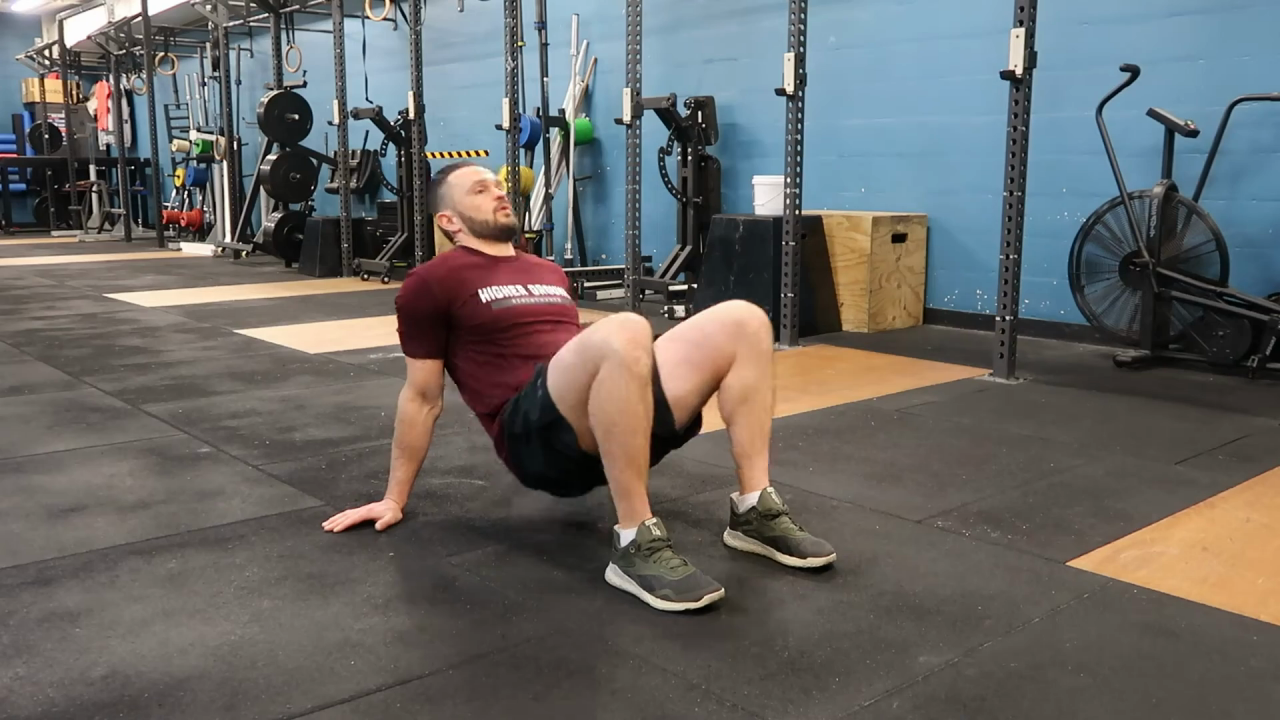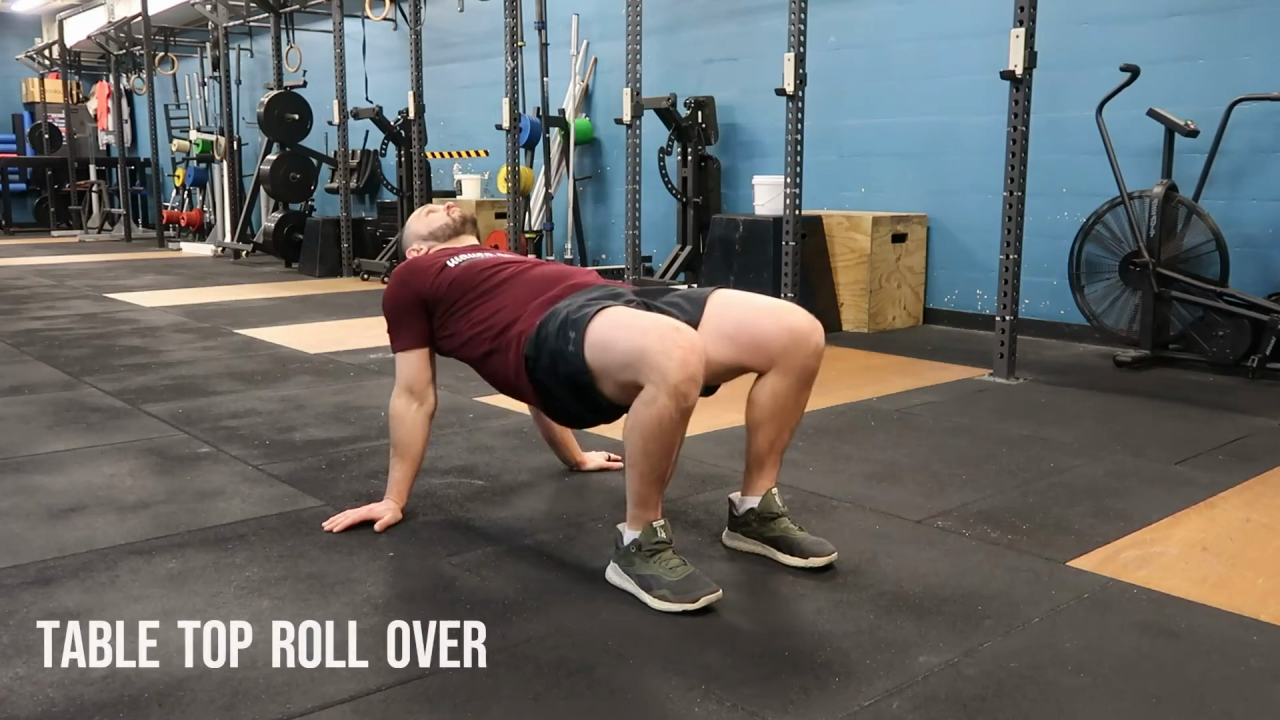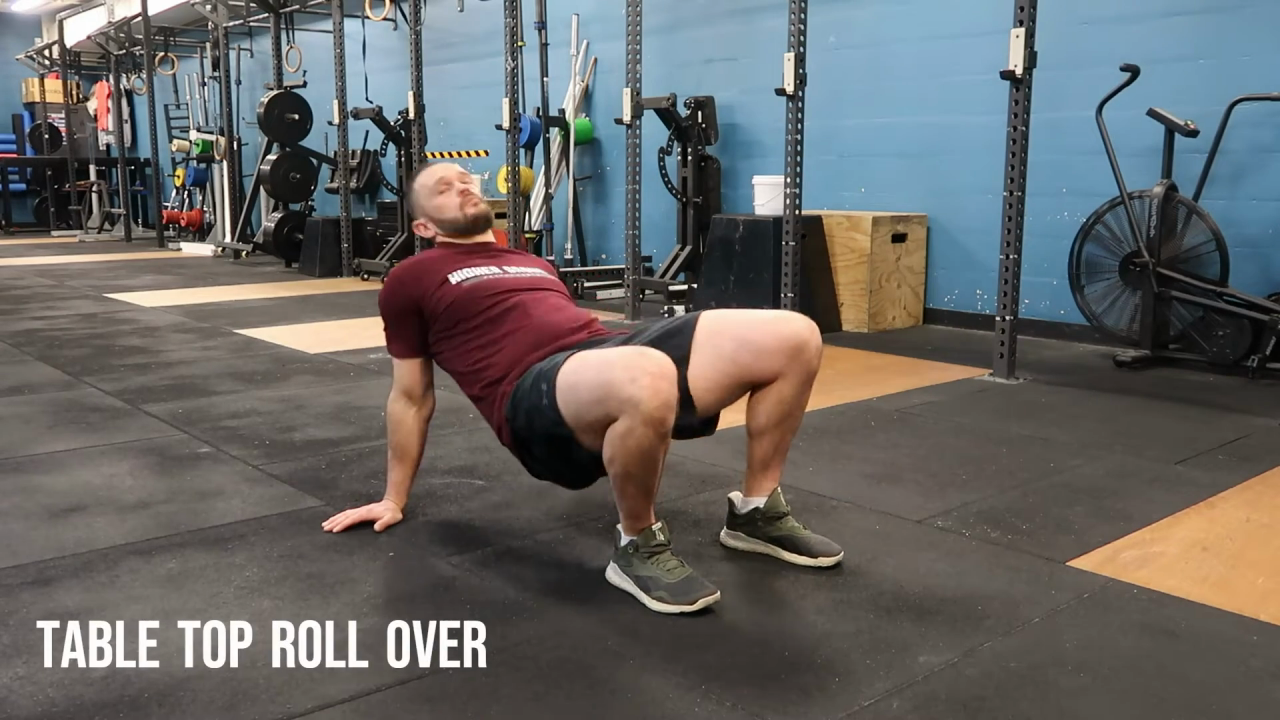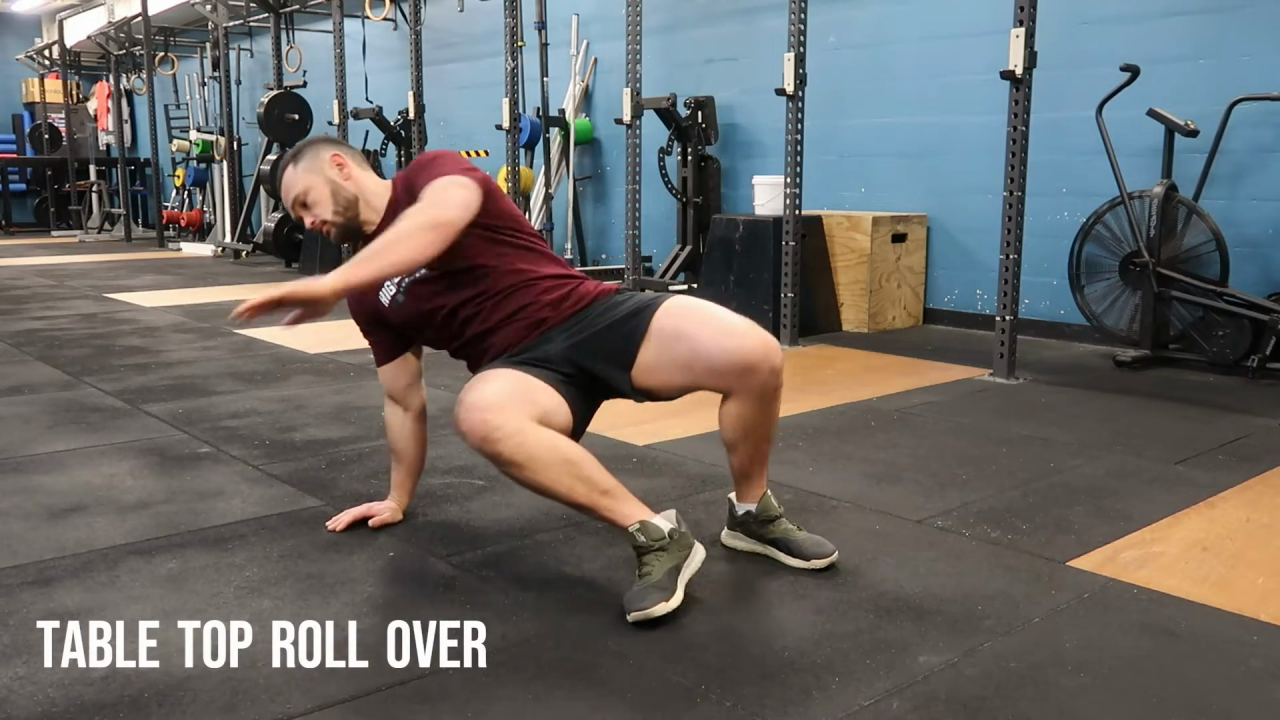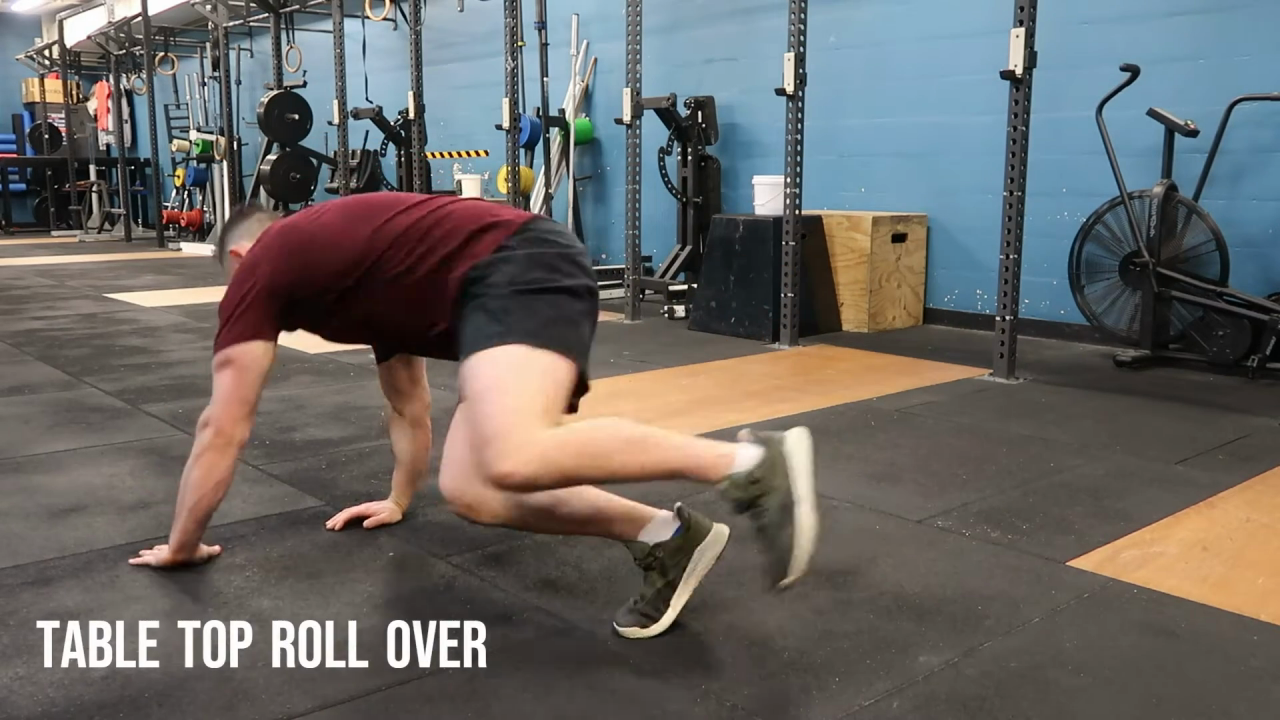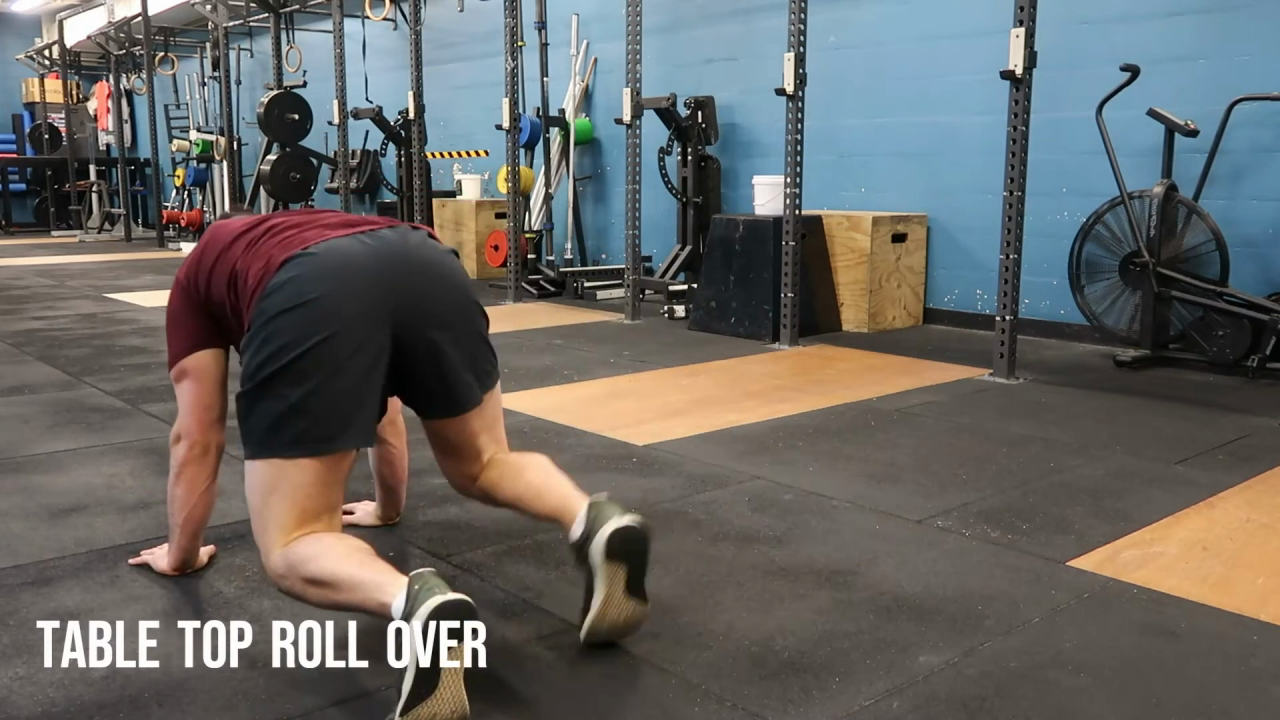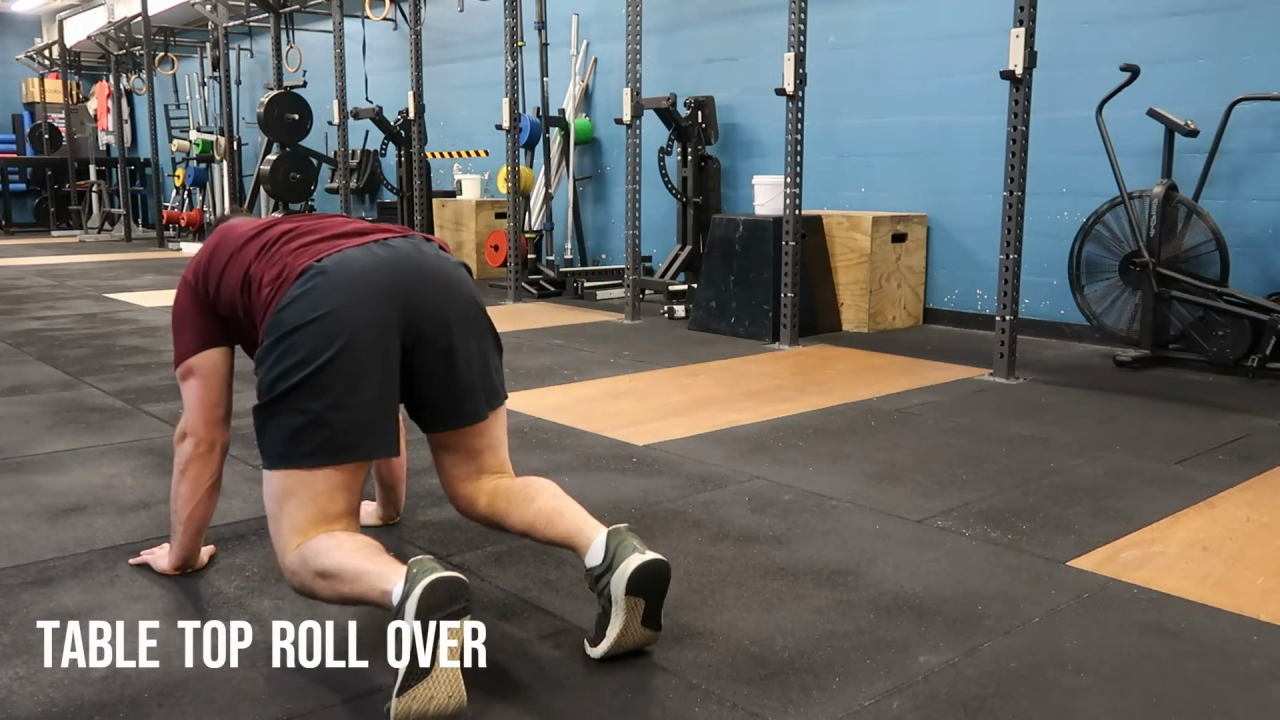
dt=0.7s
person 1, frame 1
left shoulder: (549, 272)
right shoulder: (433, 283)
right elbow: (422, 397)
right wrist: (394, 499)
left hip: (616, 422)
right hip: (539, 432)
left knee: (742, 320)
right knee: (624, 333)
left ankle: (755, 510)
right ankle: (636, 543)
person 1, frame 2
left shoulder: (510, 264)
right shoulder: (412, 279)
left elbow: (534, 380)
right elbow: (414, 395)
right wrist: (394, 499)
right hip: (561, 332)
left knee: (798, 336)
right knee: (677, 359)
left ankle: (755, 513)
right ankle: (640, 544)
person 1, frame 3
left shoulder: (533, 264)
right shoulder: (414, 280)
right elbow: (411, 398)
right wrist: (394, 499)
right hip: (540, 393)
left knee: (795, 338)
right knee: (647, 382)
left ankle: (755, 512)
right ankle: (638, 547)
person 1, frame 4
left shoulder: (430, 175)
right shoulder: (376, 299)
left elbow: (440, 223)
right elbow: (402, 397)
left wrist: (331, 284)
right wrist: (400, 498)
left hip: (600, 313)
right hip: (527, 365)
left knee: (751, 355)
right knee: (482, 415)
left ankle: (751, 515)
right ankle: (652, 533)
person 1, frame 5
left shoulder: (263, 264)
right shoulder: (333, 255)
left elbow: (223, 429)
right elbow: (408, 400)
left wrist: (182, 543)
right wrist: (399, 499)
left hip: (522, 270)
right hip: (508, 278)
left knee: (513, 461)
right knee: (467, 487)
left ankle: (748, 461)
right ankle: (663, 534)
person 1, frame 6
left shoulder: (199, 274)
left elbow: (197, 438)
right elbow: (381, 402)
left wrist: (182, 552)
right wrist: (388, 506)
left hip: (311, 299)
left knee: (291, 548)
right knee: (486, 466)
left ankle: (416, 604)
right ankle: (596, 524)
person 1, frame 7
left shoulder: (203, 273)
left elbow: (202, 436)
right elbow: (380, 399)
left wrist: (183, 552)
right wrist: (388, 507)
left hip: (325, 307)
left knee: (309, 549)
right knee: (486, 487)
left ankle: (414, 592)
right ankle: (612, 553)
